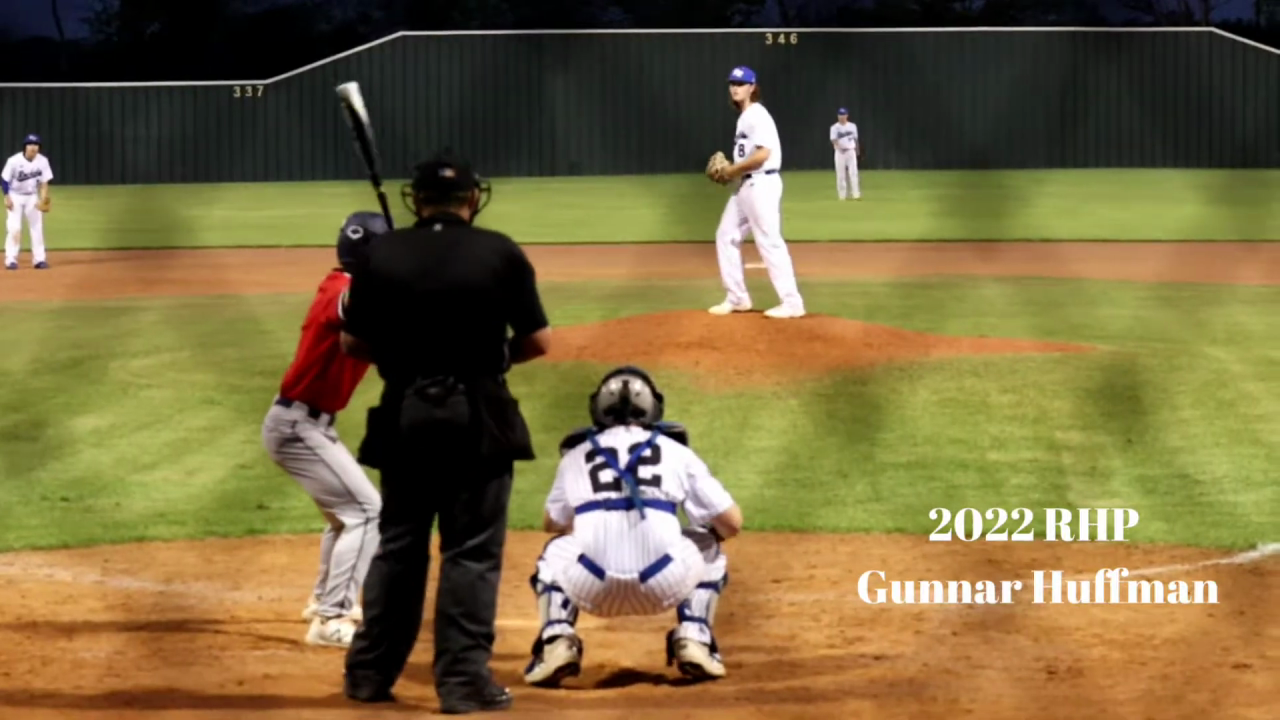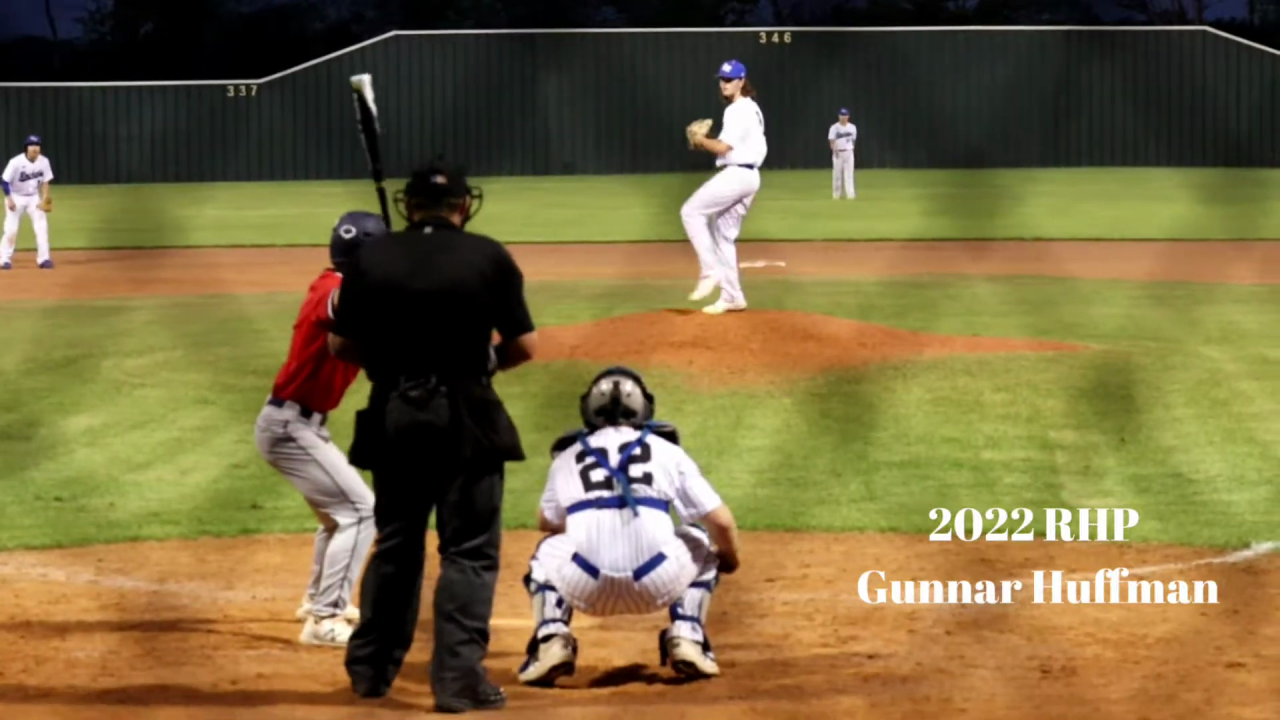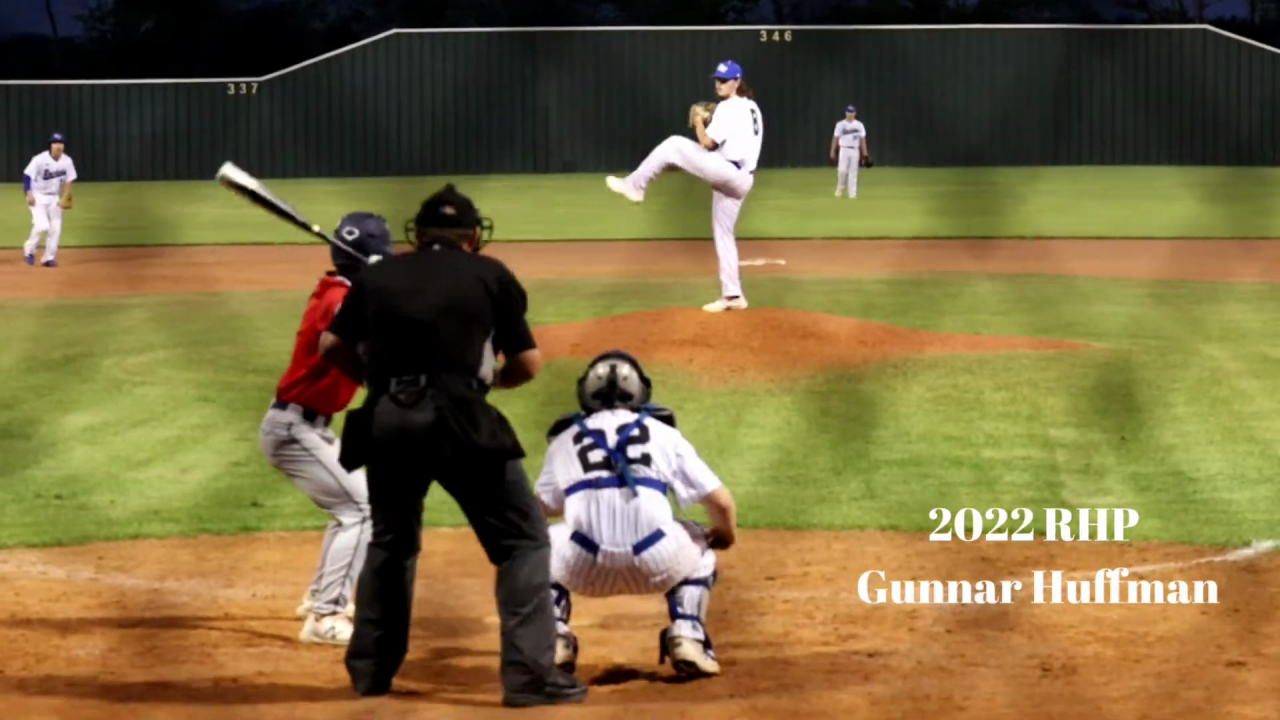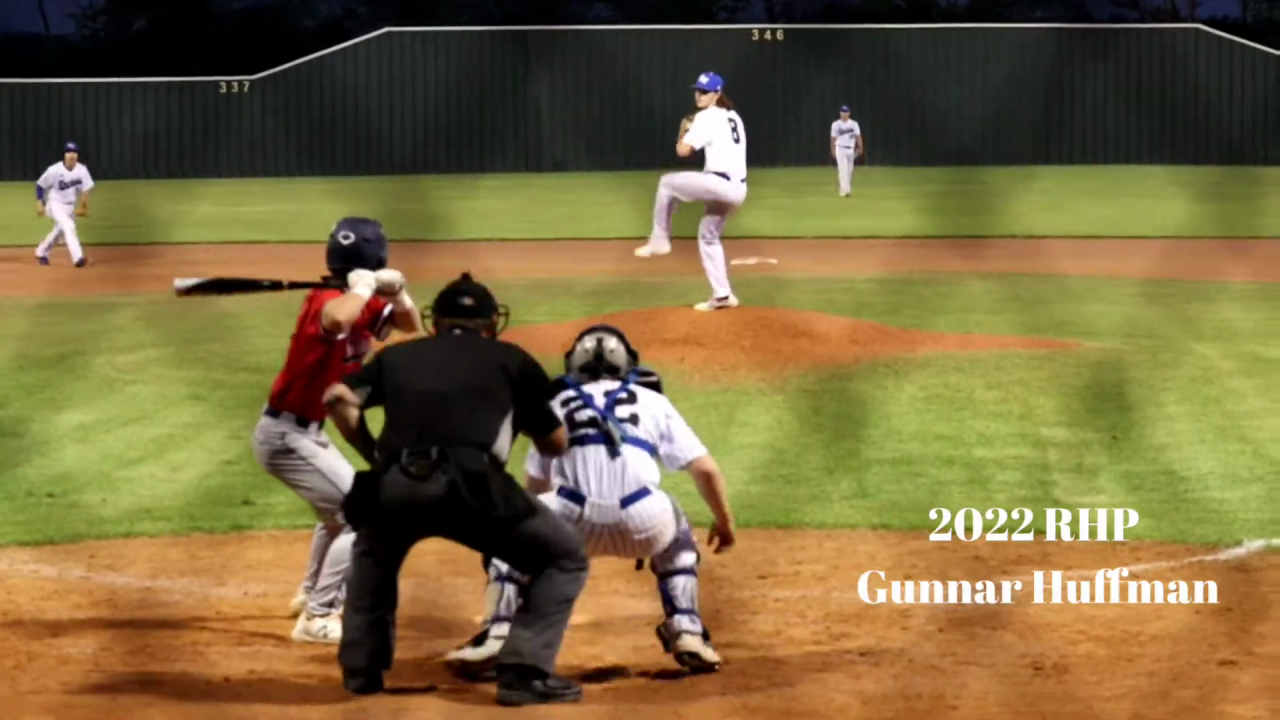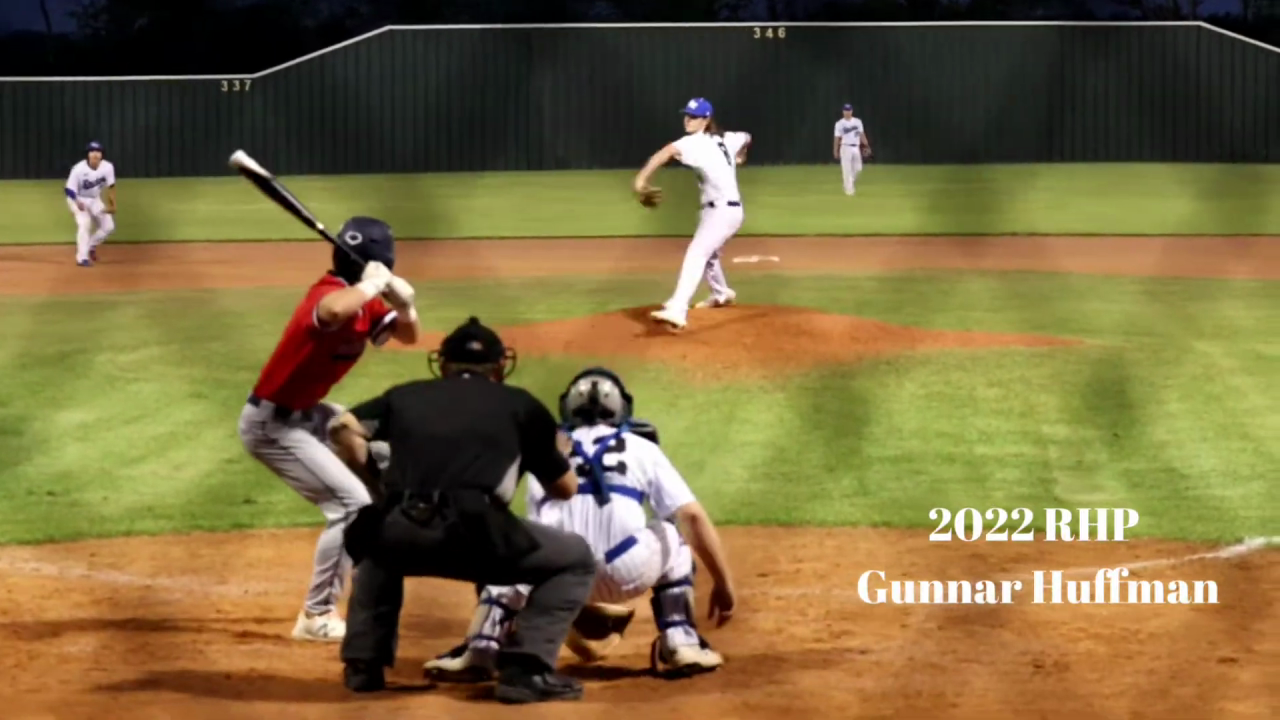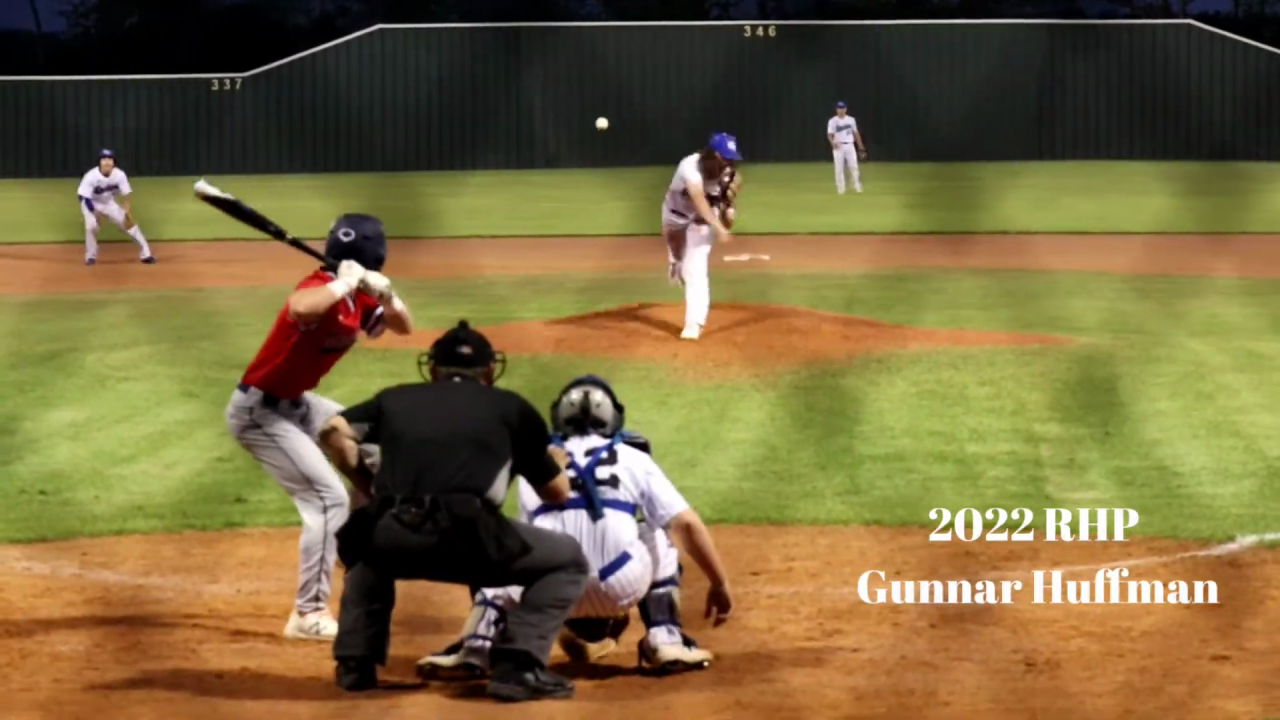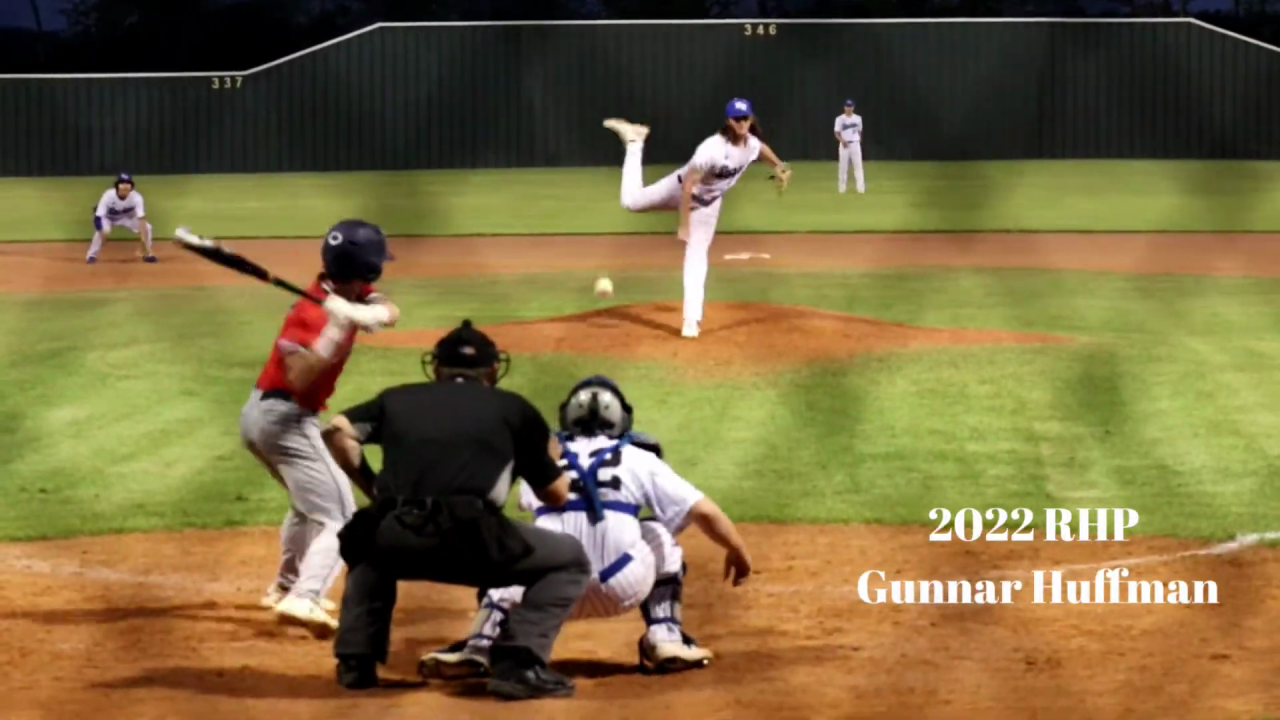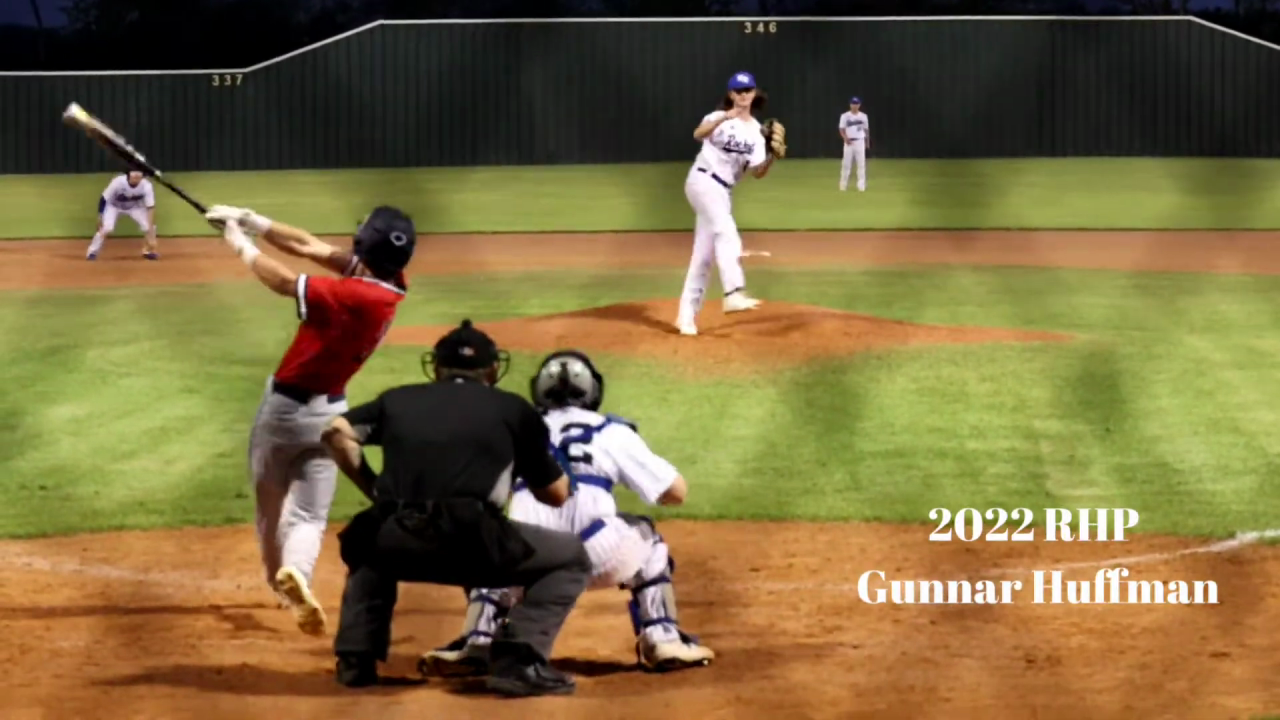
dt=0.3s
person 1, frame 1
left shoulder: (381, 254)
right shoulder: (499, 251)
left elbow: (353, 342)
right elbow: (539, 340)
left hip: (406, 414)
right hip: (477, 416)
left knee: (399, 546)
right knee: (472, 552)
left ankle: (371, 671)
person 1, frame 2
left shoulder: (371, 257)
right shoulder: (488, 256)
left elbow: (340, 345)
right elbow: (524, 346)
left hip: (392, 417)
right hip: (464, 417)
left knee: (395, 545)
right knee: (469, 552)
left ankle: (370, 667)
right ankle: (457, 678)
person 1, frame 3
left shoulder: (379, 273)
right shoulder: (491, 275)
left elbow: (331, 346)
right elbow: (527, 364)
right wrist: (497, 373)
left hip: (386, 422)
right hip: (458, 421)
left knee: (390, 546)
right knee: (523, 542)
left ankle: (369, 669)
right ankle: (530, 674)
person 1, frame 4
left shoulder: (398, 354)
right shoulder: (511, 358)
left elbow: (337, 398)
right elbow: (555, 445)
left wrist: (373, 453)
right wrist: (519, 418)
left hip: (395, 488)
right hip: (469, 487)
left knee: (373, 554)
right knee: (564, 559)
left ankle: (361, 669)
right ankle: (525, 673)
person 1, frame 5
left shoulder: (405, 395)
right shoulder: (520, 404)
left elbow: (342, 427)
right elbow: (564, 488)
left wrist: (379, 485)
right wrist: (560, 451)
left hip: (401, 535)
right hip: (472, 534)
left knee: (381, 537)
right knee: (576, 560)
left ankle: (363, 664)
right ankle: (526, 670)
person 1, frame 6
left shoulder: (395, 398)
right shoulder: (511, 406)
left elbow: (333, 430)
right elbow: (557, 492)
left wrist: (369, 489)
right wrist: (555, 459)
left hip: (392, 540)
right hip: (465, 540)
left knee: (371, 538)
right knee: (568, 560)
left ankle: (355, 661)
right ankle: (518, 667)
person 1, frame 7
left shoulder: (399, 397)
right shoulder: (515, 407)
left elbow: (337, 430)
right elbow: (557, 494)
left wrist: (374, 489)
right wrist: (549, 454)
left hip: (395, 540)
right hip: (468, 540)
left knee: (373, 539)
right knee: (570, 559)
left ankle: (356, 659)
right ankle: (519, 664)
person 1, frame 8
left shoulder: (398, 399)
right shoulder: (514, 408)
left elbow: (337, 432)
right elbow: (556, 495)
left wrist: (374, 491)
right wrist: (538, 452)
left hip: (396, 543)
right hip: (469, 542)
left knee: (374, 538)
right knee: (572, 558)
left ankle: (356, 657)
right ankle: (519, 661)
person 2, frame 1
left shoulder: (350, 293)
right shoulder: (341, 291)
left hip: (306, 422)
right hip: (297, 425)
left knee: (345, 510)
right knee: (366, 512)
left ankle: (327, 601)
right ankle: (330, 620)
person 2, frame 2
left shoulder: (348, 293)
right shoulder: (331, 290)
left hip: (299, 421)
right hip: (289, 425)
left knee: (339, 510)
right knee: (360, 511)
left ankle: (320, 599)
right ankle: (324, 620)
person 2, frame 3
left shoulder: (351, 292)
right shoulder: (335, 297)
left hip: (308, 425)
right hip: (294, 428)
left knee: (348, 505)
right knee: (364, 510)
left ankle: (323, 597)
right ankle: (324, 618)
person 2, frame 4
left shoulder: (357, 299)
right shoulder: (327, 300)
left elbow: (410, 325)
right elbow: (339, 321)
left wrist: (396, 291)
right wrist: (362, 288)
left hip: (303, 430)
right hip: (287, 436)
left knee: (342, 507)
left ankle: (312, 593)
right ankle: (317, 618)
person 2, frame 5
left shoulder: (364, 301)
right shoulder: (330, 294)
left elbow: (408, 335)
right elbow: (336, 312)
left wrist: (404, 302)
right wrist: (372, 286)
left hip: (303, 412)
right hip: (271, 423)
right knee: (352, 502)
right ankle: (317, 616)
person 2, frame 6
left shoulder: (357, 298)
right shoulder: (321, 288)
left elbow: (403, 327)
right elbow: (300, 309)
left wrist: (386, 294)
right wrist: (344, 283)
left hip: (291, 402)
right hip: (259, 411)
left knee: (367, 443)
right knee: (328, 500)
right ankle: (309, 615)
person 2, frame 7
right shoulder: (311, 313)
left elbow: (386, 312)
right elbow: (298, 375)
left wrist: (366, 317)
right wrist: (336, 327)
left hip: (261, 416)
right hip: (288, 419)
left knee: (313, 504)
right knee: (339, 515)
left ankle: (289, 583)
right ankle: (303, 598)
person 2, frame 8
left shoulder: (350, 294)
right shoulder: (390, 294)
left elbow: (282, 281)
right elbow: (311, 246)
left wrist: (241, 243)
right wrist: (252, 220)
left hip: (288, 407)
right hip: (328, 413)
left knee: (270, 505)
right knee: (309, 516)
left ankle: (281, 575)
right ankle: (296, 571)
person 3, frame 1
left shoulder: (577, 455)
right shoulder: (676, 451)
left elbow: (552, 522)
right elbow: (731, 521)
right wrist: (721, 534)
left hip: (591, 587)
right hip: (663, 584)
left knee: (556, 553)
right knee: (707, 547)
left ankle: (558, 644)
right ankle: (694, 641)
person 3, frame 2
left shoulder: (568, 457)
right shoulder: (666, 451)
left elbow: (547, 523)
right elbow: (721, 522)
right wrist: (729, 558)
left hip: (586, 587)
right hip: (657, 583)
left knee: (547, 553)
right knee: (699, 547)
left ankle: (551, 643)
right ankle: (686, 639)
person 3, frame 3
left shoulder: (565, 438)
right shoulder: (661, 432)
left elbow: (542, 508)
right elbow: (720, 503)
right wrist: (725, 534)
left hip: (586, 564)
right hip: (657, 560)
right knee: (697, 550)
left ankle: (554, 643)
right ankle: (686, 638)
person 3, frame 4
left shoulder: (556, 404)
right shoulder: (650, 400)
left elbow: (536, 487)
right elbow: (705, 469)
right wrist: (724, 521)
left hip: (573, 516)
right hip: (641, 516)
right knee: (677, 536)
left ankle: (498, 637)
right ankle: (686, 634)
person 3, frame 5
right shoulder: (641, 447)
right elbow: (693, 516)
right wrist: (723, 582)
right hip: (629, 570)
right knee: (669, 541)
left ankle: (479, 651)
right ankle: (682, 643)
person 3, frame 6
right shoulder: (633, 458)
right elbow: (687, 524)
right wrist: (720, 584)
right hip: (621, 584)
right knee: (658, 542)
left ankle: (473, 651)
right ankle: (665, 641)
person 3, frame 7
right shoulder: (637, 457)
right elbow: (704, 511)
right wrist: (738, 551)
right hip: (622, 586)
right knee: (660, 537)
left ankle: (478, 647)
right ankle: (666, 638)
person 3, frame 8
right shoulder: (614, 433)
right elbow: (675, 492)
right wrist: (646, 482)
right hip: (599, 555)
right knee: (645, 540)
left ankle: (477, 643)
right ankle: (661, 638)
person 4, frame 1
left shoulder: (757, 115)
right shoulder: (744, 117)
left elbow: (762, 155)
left wrist: (733, 168)
right wrist: (733, 170)
left hip: (761, 184)
right hip: (747, 185)
left knee: (769, 242)
right knee: (726, 236)
left ankle: (792, 301)
right ankle: (738, 298)
person 4, frame 2
left shoulder: (737, 110)
right shoulder: (750, 108)
left elbow: (722, 147)
left wrist: (699, 140)
right wrist: (706, 142)
left hip: (736, 175)
right hip: (745, 176)
left knee: (691, 212)
right knee: (724, 234)
left ankle: (710, 272)
right ankle: (731, 296)
person 4, frame 3
left shoulder: (728, 108)
right shoulder: (752, 107)
left elbow: (707, 143)
left wrist: (698, 123)
right wrist: (707, 126)
left hip: (724, 171)
right hip: (743, 180)
left knee: (673, 145)
right knee: (723, 235)
left ankle: (634, 185)
right ankle: (732, 296)
person 4, frame 4
left shoulder: (706, 117)
right shoulder: (734, 117)
left elbow: (683, 150)
left wrist: (684, 134)
right wrist: (694, 137)
left hip: (717, 185)
right hip: (737, 190)
left knee: (668, 183)
right knee: (708, 238)
left ankle: (659, 240)
right ankle: (722, 296)
person 4, frame 5
left shoulder: (694, 142)
right shoulder: (724, 139)
left elbow: (669, 150)
right elbow: (746, 138)
left wrist: (642, 176)
right wrist: (740, 155)
left hip: (723, 213)
right hip: (730, 211)
left knee: (695, 256)
right knee: (706, 255)
left ankle: (675, 311)
right ankle: (722, 294)
person 4, frame 6
left shoulder: (725, 172)
right shoulder: (691, 166)
right elbow: (698, 196)
right wrist: (717, 226)
left hip: (703, 221)
right hip: (675, 216)
left knee: (696, 267)
right knee: (680, 260)
left ankle: (694, 322)
right ankle: (676, 265)
person 4, frame 7
left shoulder: (751, 143)
right shoulder: (714, 146)
right elbow: (689, 181)
left wrist: (778, 166)
right wrist: (684, 221)
left hip: (708, 202)
right hip: (680, 189)
left knee: (697, 257)
right knee: (633, 200)
left ankle: (692, 319)
right ankle: (635, 140)
person 4, frame 8
left shoulder: (757, 131)
right shoulder: (719, 117)
left elbow: (758, 173)
right elbow: (698, 133)
left wrist: (772, 154)
right wrist: (723, 119)
left hip: (721, 191)
right hip: (703, 181)
left knee: (704, 253)
right knee: (726, 230)
left ankle: (687, 316)
right ankle: (733, 292)
